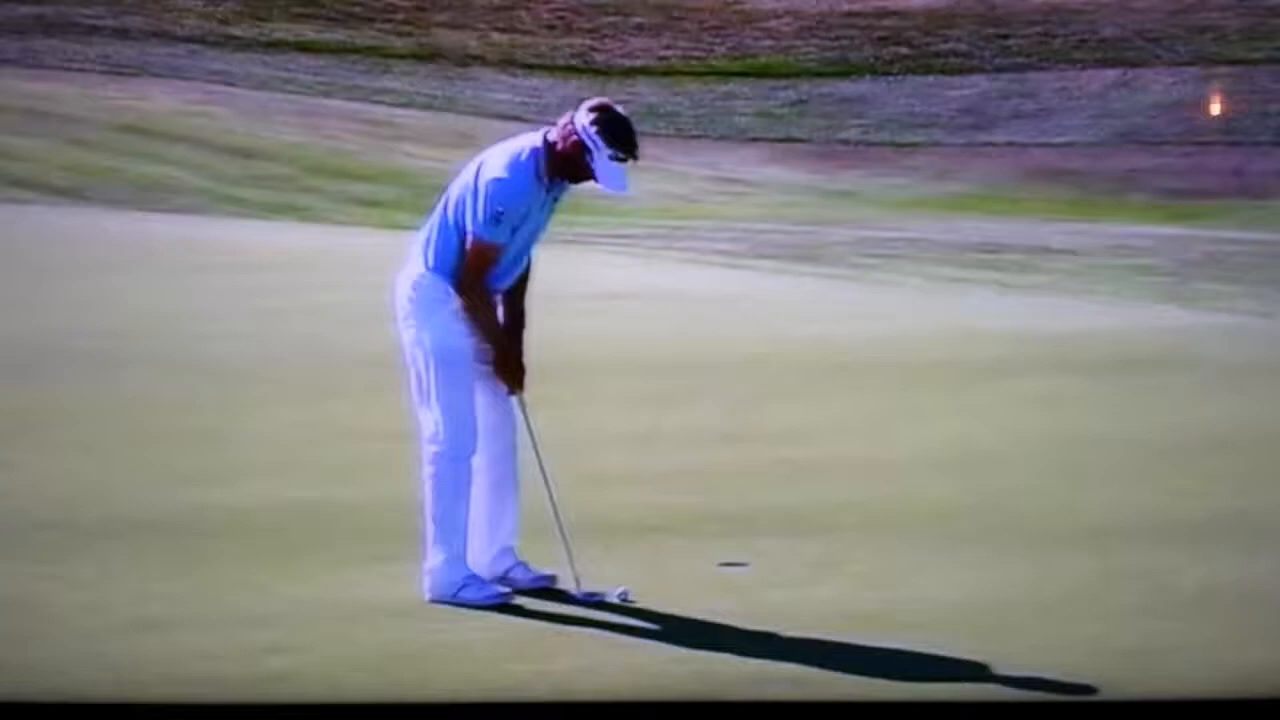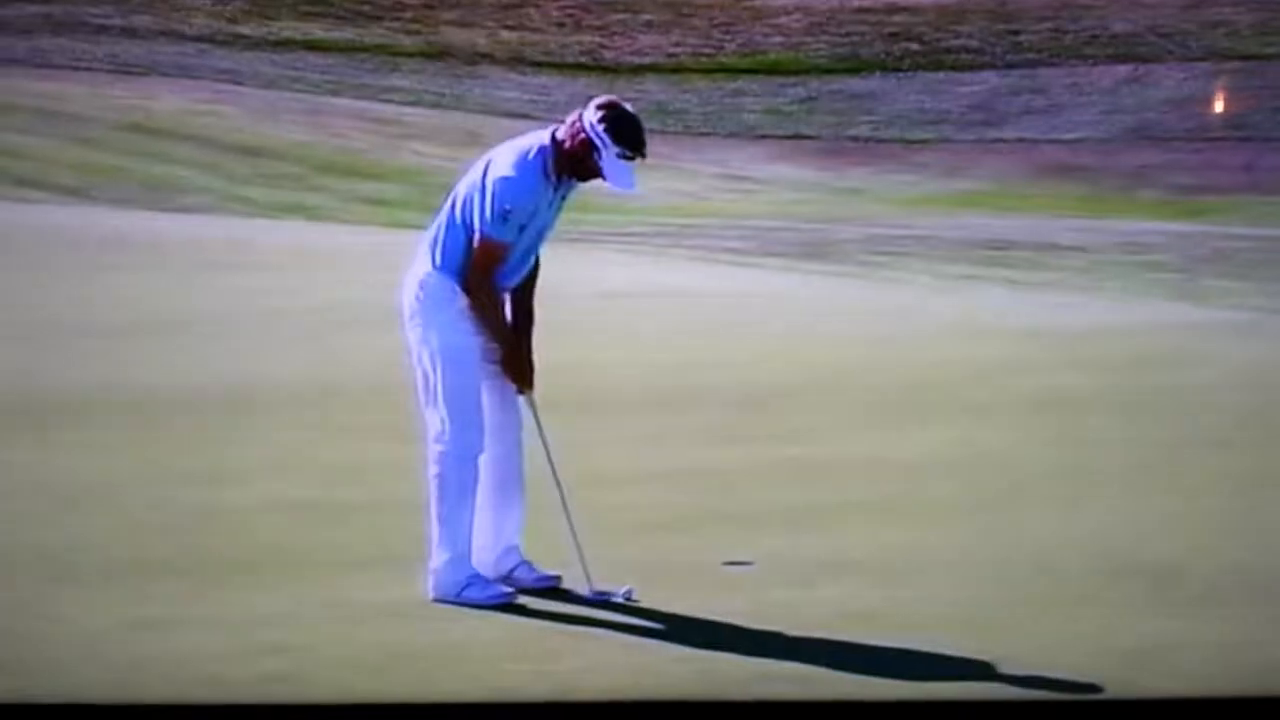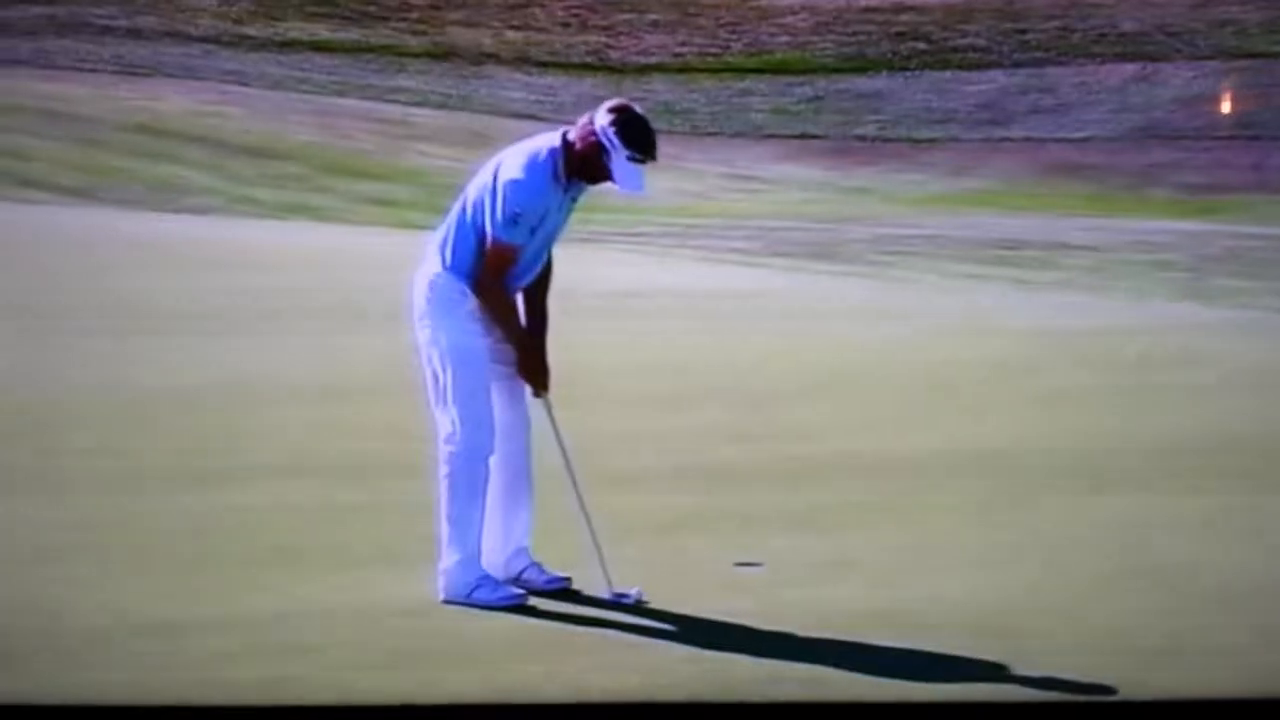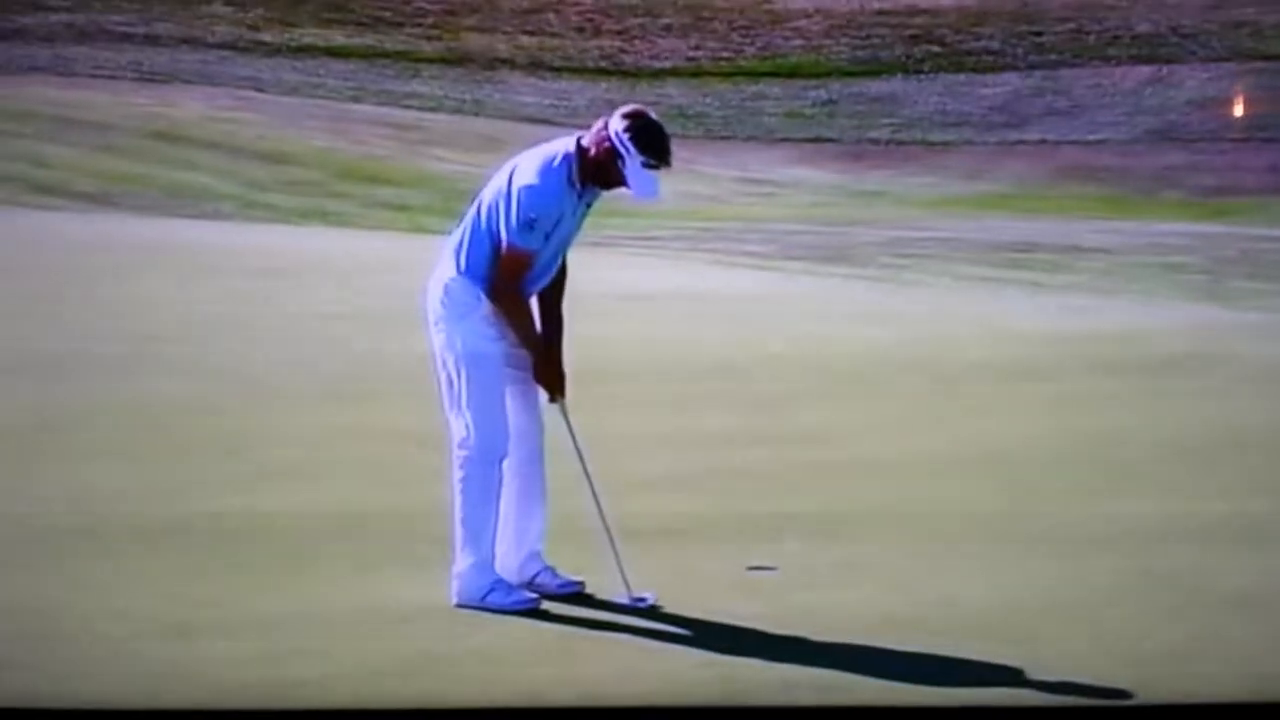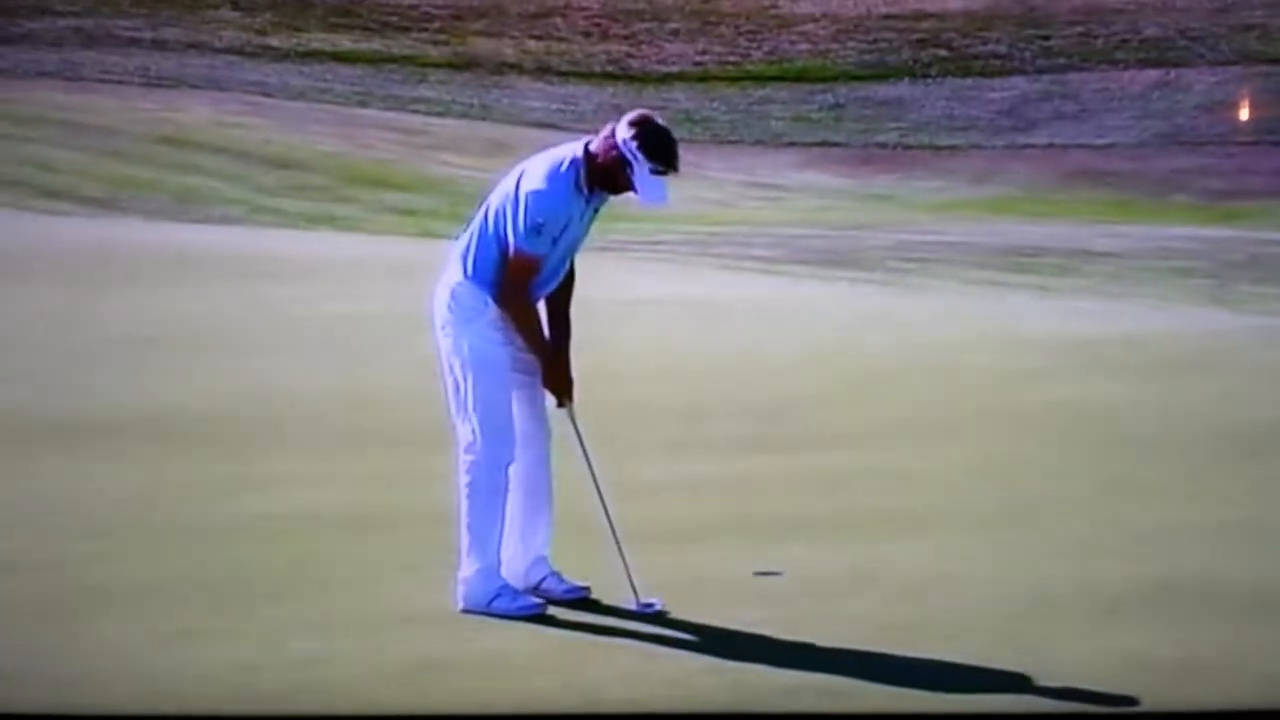
dt=0.2s
person 1, frame 1
left shoulder: (554, 173)
right shoulder: (509, 178)
right elbow: (472, 277)
left wrist: (515, 338)
right wrist: (503, 350)
left hip: (471, 299)
right hip: (437, 296)
left knee: (498, 434)
right knee: (455, 438)
left ankle: (494, 558)
right ankle: (447, 573)
person 1, frame 2
left shoulder: (561, 171)
right shoulder: (516, 177)
right elbow: (478, 277)
left wrist: (523, 339)
right wrist: (510, 349)
left hip: (477, 298)
right hip: (444, 295)
left knee: (503, 432)
right knee: (460, 437)
left ankle: (498, 557)
right ankle: (451, 573)
person 1, frame 3
left shoulder: (571, 173)
right shoulder: (526, 179)
right elbow: (490, 280)
left wrist: (537, 341)
right wrist: (525, 350)
left hip: (487, 299)
right hip: (453, 296)
left knee: (512, 434)
right knee: (470, 438)
left ankle: (507, 559)
right ankle: (461, 574)
person 1, frame 4
left shoulder: (585, 178)
right shoulder: (541, 184)
right elbow: (506, 284)
left wrist: (553, 345)
right wrist: (541, 355)
left hip: (501, 304)
right hip: (468, 300)
left knee: (525, 438)
right knee: (484, 442)
left ankle: (521, 563)
right ankle: (475, 578)
person 1, frame 5
left shoulder: (593, 182)
right shoulder: (548, 189)
right elbow: (514, 290)
left wrist: (562, 351)
right wrist: (550, 360)
left hip: (508, 308)
right hip: (475, 304)
left knee: (531, 442)
right knee: (491, 447)
left ankle: (527, 568)
right ankle: (480, 583)
